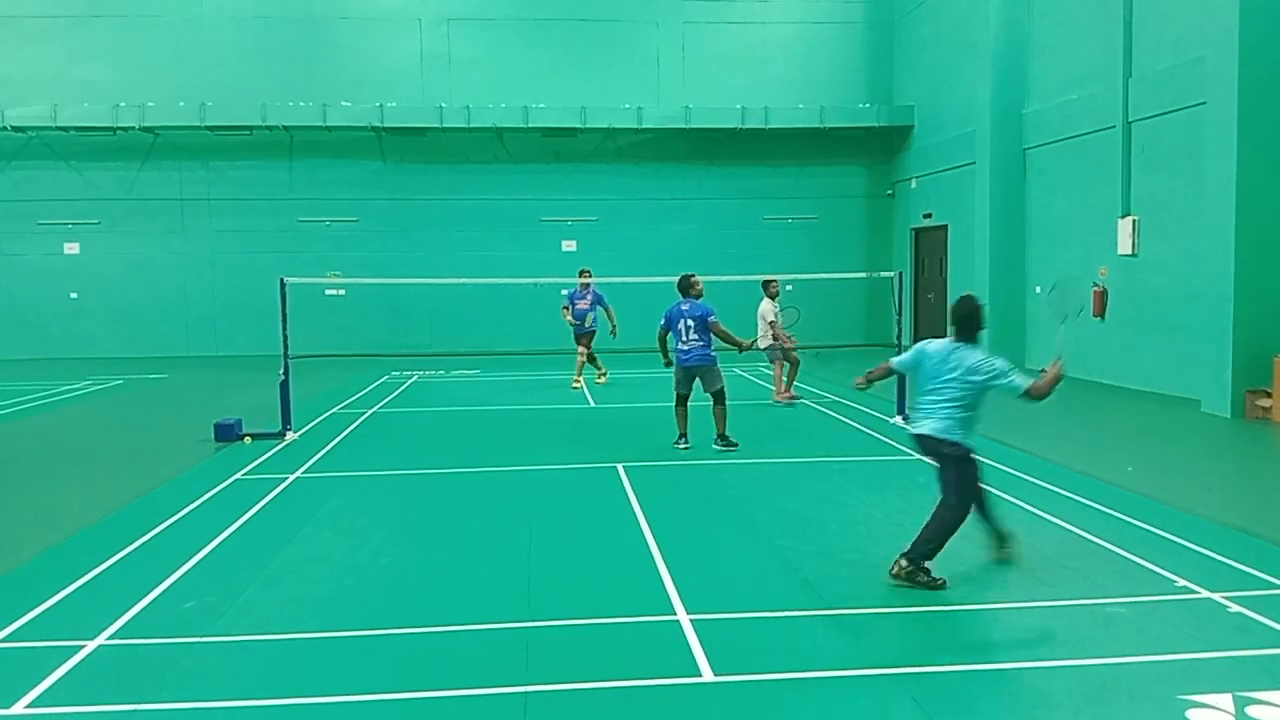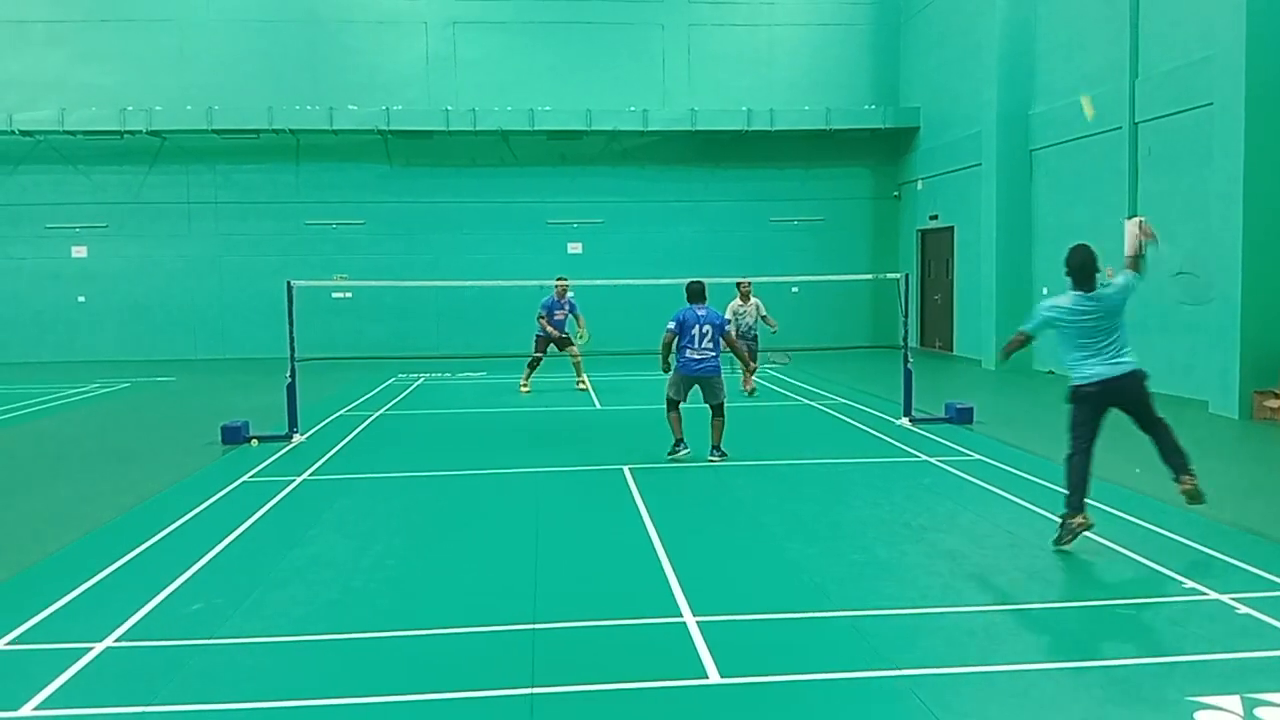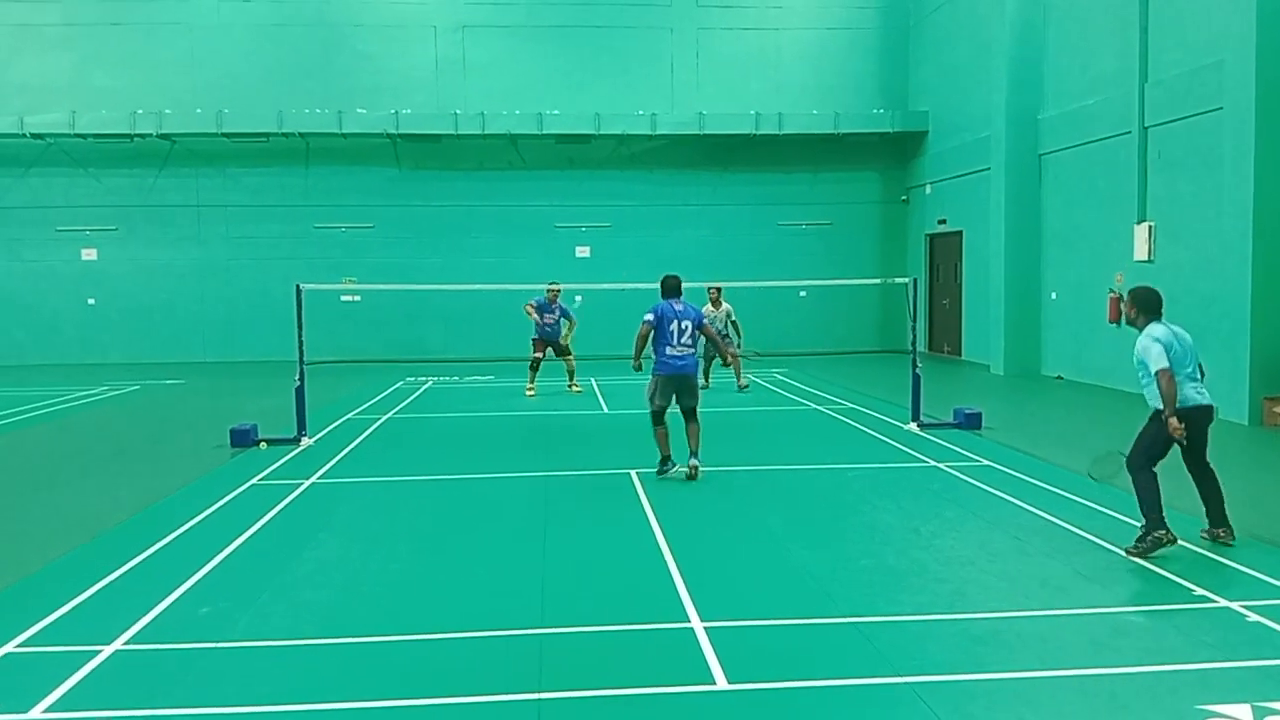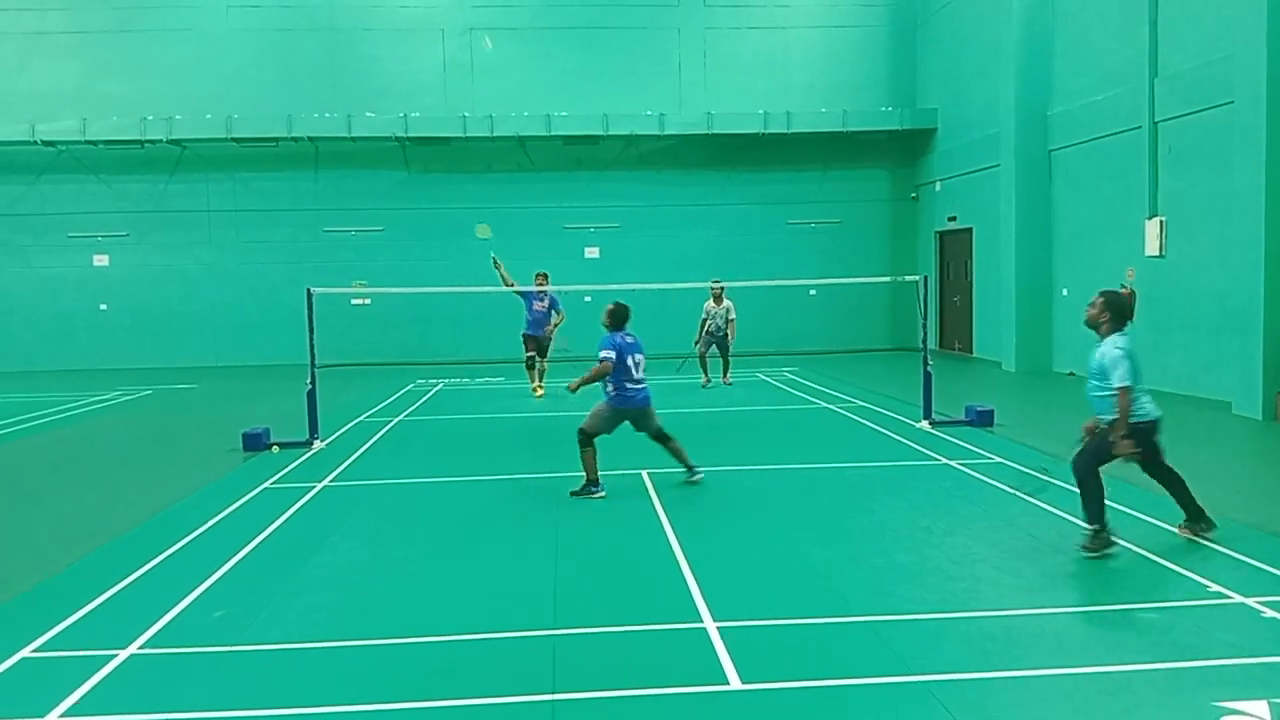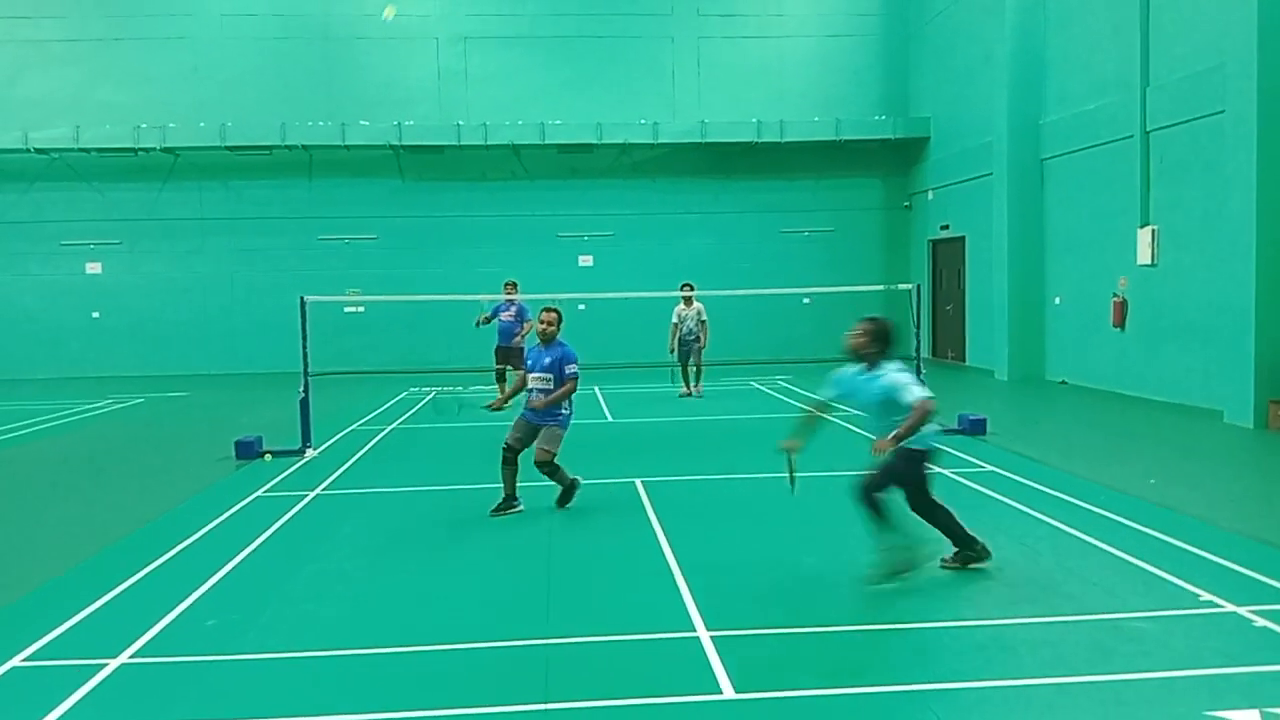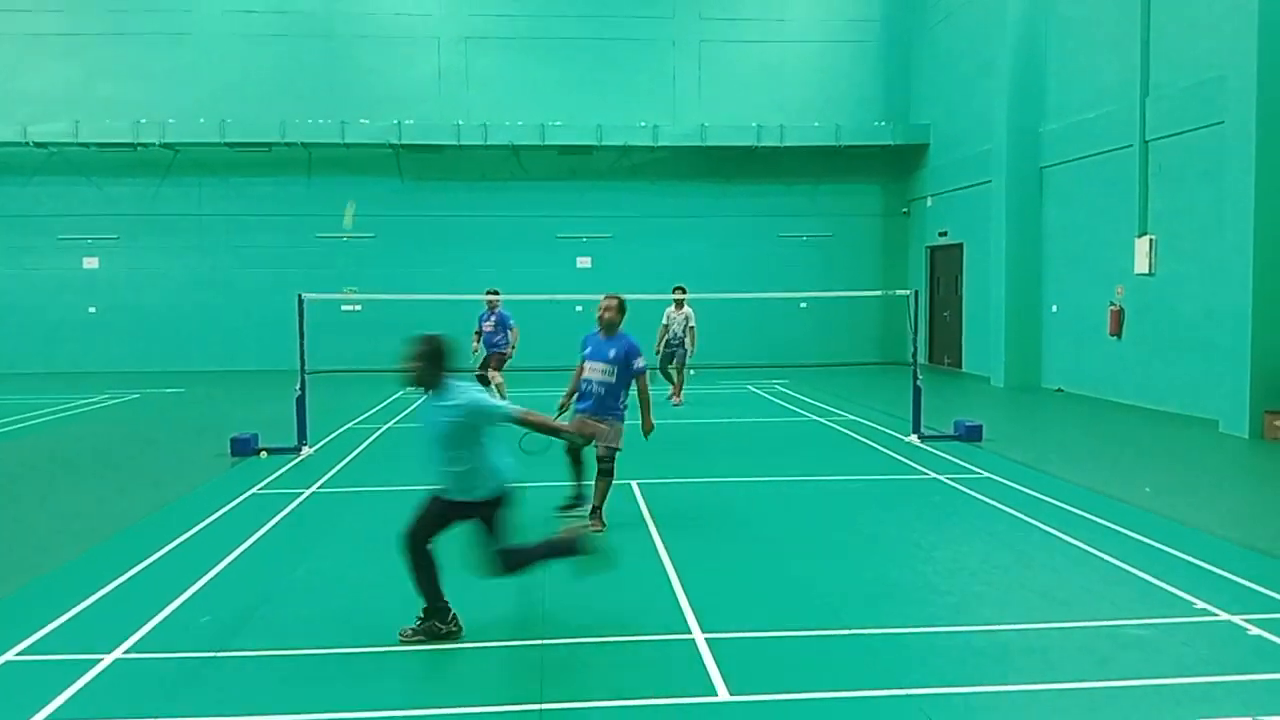
dt=0.5s
person 1, frame 1
left shoulder: (927, 348)
right shoulder: (988, 365)
left elbow: (889, 367)
right elbow: (1036, 391)
left wrist: (867, 379)
right wrist: (1054, 375)
left hip: (923, 433)
right hip: (948, 441)
left knee: (969, 483)
right knee: (958, 503)
left ankle: (998, 538)
right ankle: (909, 564)
person 1, frame 2
left shoulder: (1053, 308)
right shoulder: (1113, 294)
left elbow: (1022, 337)
right elbow: (1134, 269)
left wrist: (1004, 353)
right wrist: (1140, 240)
left hip: (1087, 387)
right hip: (1126, 378)
left knee: (1080, 450)
right knee: (1155, 426)
left ankle: (1074, 514)
right ankle: (1185, 477)
person 1, frame 3
left shoulder: (1148, 340)
right shoulder: (1177, 332)
left elbow: (1165, 376)
right elbow: (1199, 371)
left wrist: (1171, 416)
left hip: (1180, 411)
right hip: (1202, 406)
left knee: (1138, 463)
right knee: (1199, 464)
left ankle: (1157, 530)
right ankle: (1220, 527)
person 1, frame 4
left shoulder: (1114, 350)
right shoulder: (1108, 345)
left elbow: (1124, 393)
left wrist: (1121, 436)
right wrist: (1097, 420)
left hip: (1134, 424)
right hip: (1144, 420)
left knee: (1083, 465)
right knee: (1157, 468)
left ankle: (1100, 532)
right ankle: (1198, 519)
person 1, frame 5
left shoulder: (894, 377)
right shoulder: (846, 375)
left elbow: (926, 408)
right elbow: (820, 407)
left wrist: (894, 438)
right wrist: (797, 436)
left hip: (912, 445)
right hip: (896, 446)
left knee: (867, 489)
right knee: (920, 504)
left ankle: (900, 547)
right ankle: (971, 549)
person 1, frame 6
left shoulder: (466, 400)
right shoulder: (436, 392)
left elbow: (521, 415)
left wrist: (566, 431)
left hip: (482, 492)
right hip: (454, 491)
right knee: (415, 541)
left ankle: (541, 559)
person 2, frame 1
left shoulder: (671, 311)
right shoulder: (704, 309)
left elbow: (661, 336)
right elbow: (720, 332)
left wrist: (666, 356)
right wrist: (741, 344)
left hip: (682, 362)
right hip: (705, 360)
left knee: (681, 399)
right knee: (719, 398)
left ankle: (682, 437)
right ankle: (721, 437)
person 2, frame 2
left shoulder: (680, 315)
right shoulder: (717, 317)
left elbow: (667, 340)
right elbow: (733, 344)
left wrist: (665, 362)
right wrist: (748, 364)
left hip: (685, 369)
right hip: (711, 370)
left knee: (672, 404)
right knee: (717, 409)
left ankle: (680, 443)
right ankle: (715, 450)
person 2, frame 3
left shoulder: (658, 309)
right shoulder: (694, 311)
left elbow: (644, 333)
right elbow: (712, 336)
left wrist: (636, 358)
right wrist: (726, 352)
left hip: (664, 369)
right hip: (689, 369)
left knee: (657, 415)
right knee: (690, 415)
left ankle: (667, 460)
right ankle: (694, 456)
person 2, frame 4
left shoulder: (608, 341)
right shoulder: (633, 340)
left elbow: (604, 368)
left wrist: (579, 382)
right wrist: (603, 377)
left hip: (619, 401)
right hip: (642, 400)
left knee: (585, 434)
right knee: (659, 435)
left ankle: (593, 484)
right ankle: (691, 469)
person 2, frame 5
left shoulder: (565, 353)
right shoulder: (532, 351)
left elbow: (572, 386)
right elbow: (523, 380)
left wrist: (544, 402)
right wrist: (503, 399)
left hip: (555, 417)
right hip: (530, 416)
left knee: (542, 461)
right knee: (509, 450)
left ankle: (570, 484)
right ankle: (510, 500)
person 2, frame 6
left shoulder: (629, 346)
right shoulder: (589, 339)
left elbow: (641, 382)
left wrist: (646, 417)
right wrist: (569, 395)
left hip: (611, 413)
right hip: (585, 408)
left knee: (605, 458)
right knee: (572, 448)
left ankle: (597, 511)
right ankle: (578, 495)
